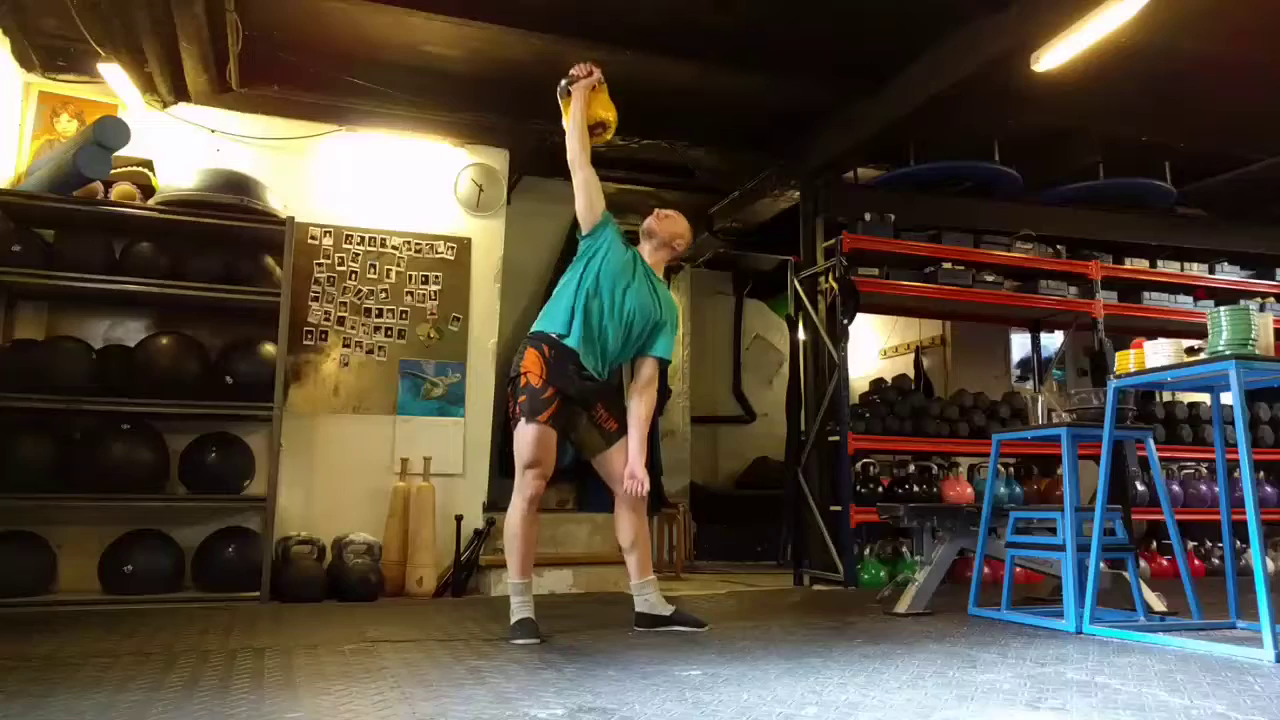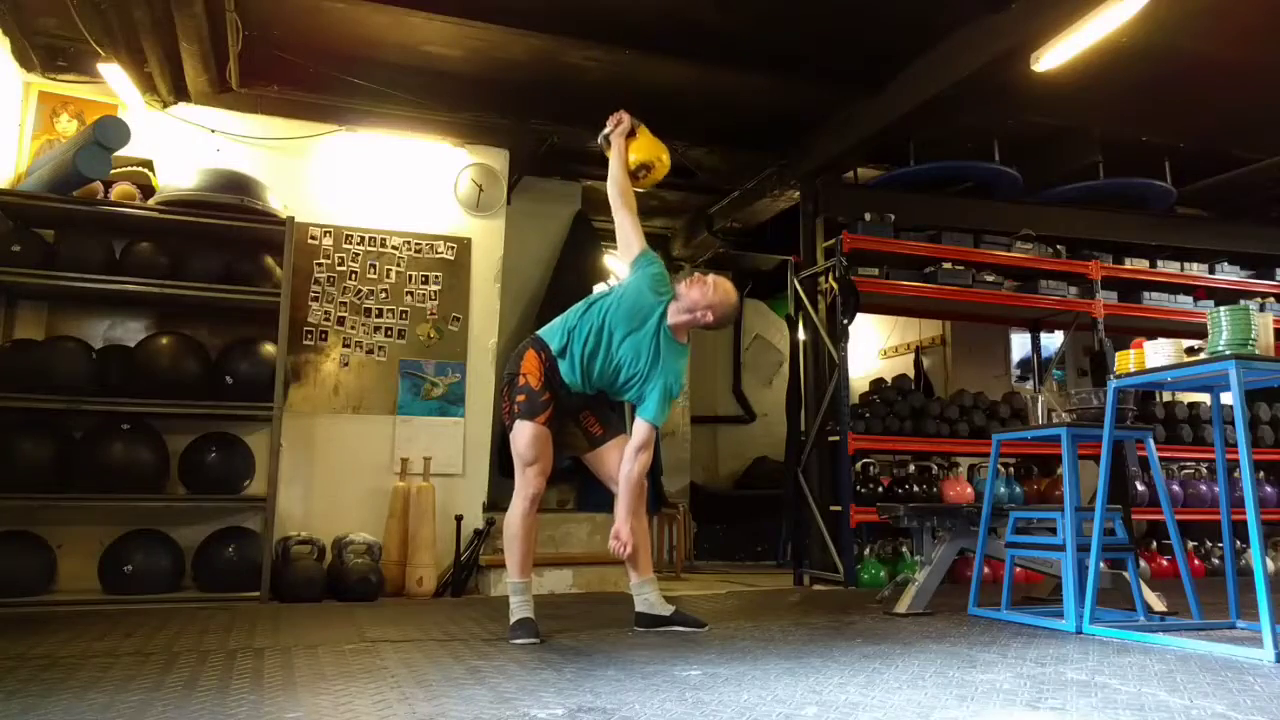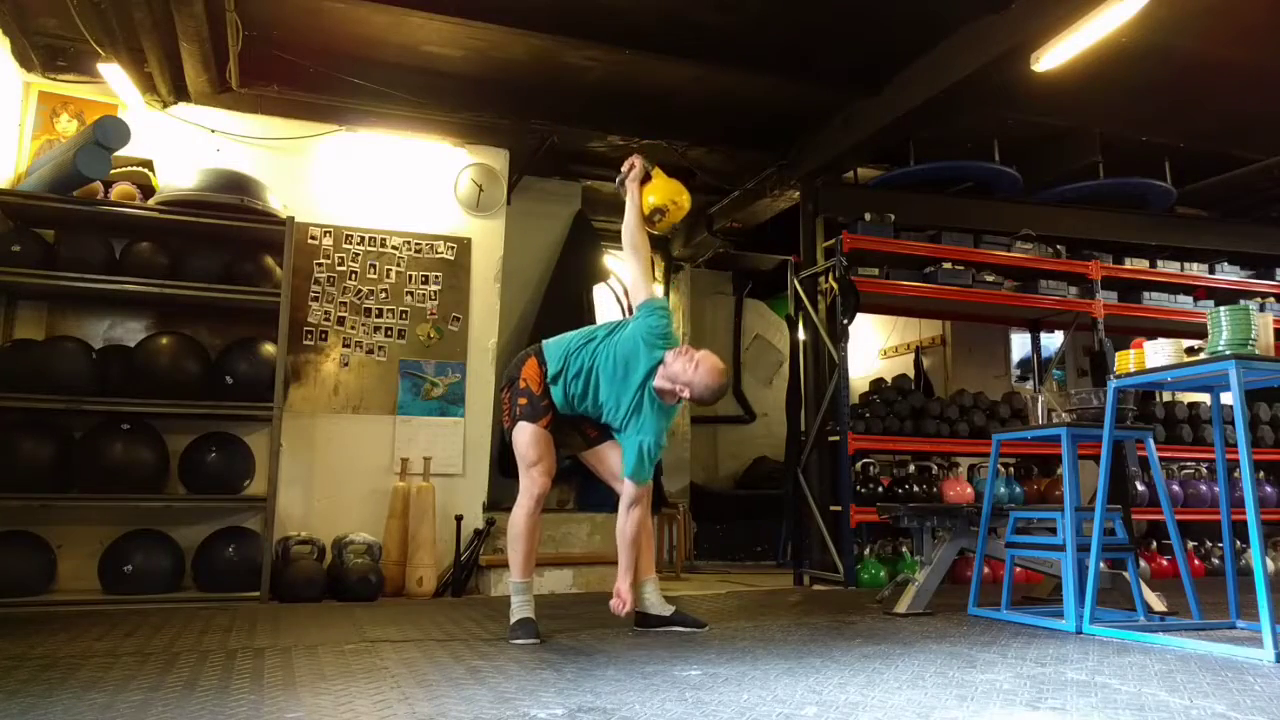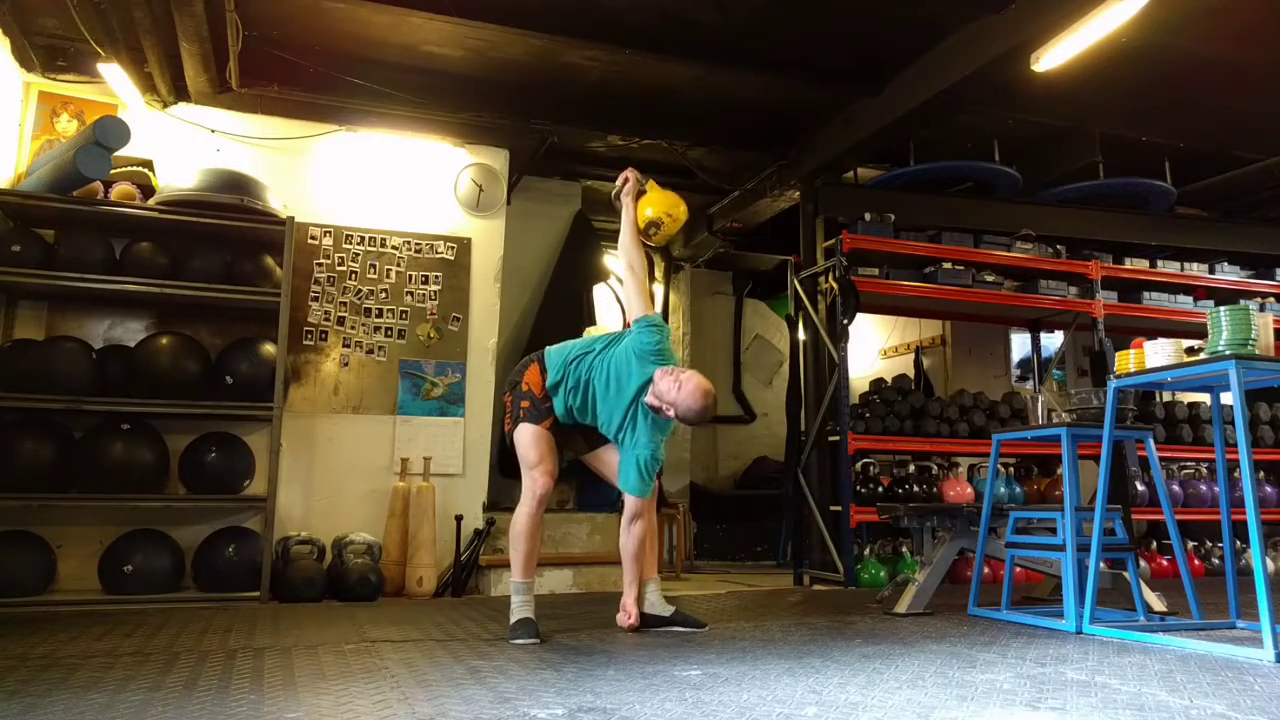
dt=0.7s
person 1, frame 1
left shoulder: (663, 309)
right shoulder: (607, 242)
left elbow: (644, 385)
right elbow: (579, 162)
left wrist: (637, 454)
right wrist: (581, 92)
left hip: (595, 383)
right hip: (547, 361)
left knee: (631, 489)
right knee: (532, 484)
left ankle: (649, 604)
right ankle: (521, 609)
person 1, frame 2
left shoulder: (671, 369)
right shoulder: (653, 284)
left elbow: (639, 447)
right elbow: (622, 208)
left wrist: (626, 518)
right wrist: (619, 142)
left hip: (584, 395)
right hip: (539, 365)
left knee: (634, 484)
right knee: (531, 485)
left ankle: (649, 604)
right ankle: (520, 610)
person 1, frame 3
left shoulder: (650, 424)
right shoulder: (657, 333)
left elbow: (632, 503)
right elbow: (635, 257)
left wrist: (626, 579)
right wrist: (633, 189)
left hip: (579, 408)
right hip: (537, 374)
left knee: (641, 488)
right knee: (537, 486)
left ankle: (650, 603)
right ankle: (521, 610)
person 1, frame 4
left shoulder: (647, 440)
right shoulder: (652, 348)
left elbow: (634, 516)
right elbow: (633, 270)
left wrist: (630, 595)
right wrist: (628, 202)
left hip: (580, 414)
right hip: (539, 381)
left knee: (644, 493)
right knee: (539, 486)
left ankle: (650, 602)
right ankle: (521, 609)
